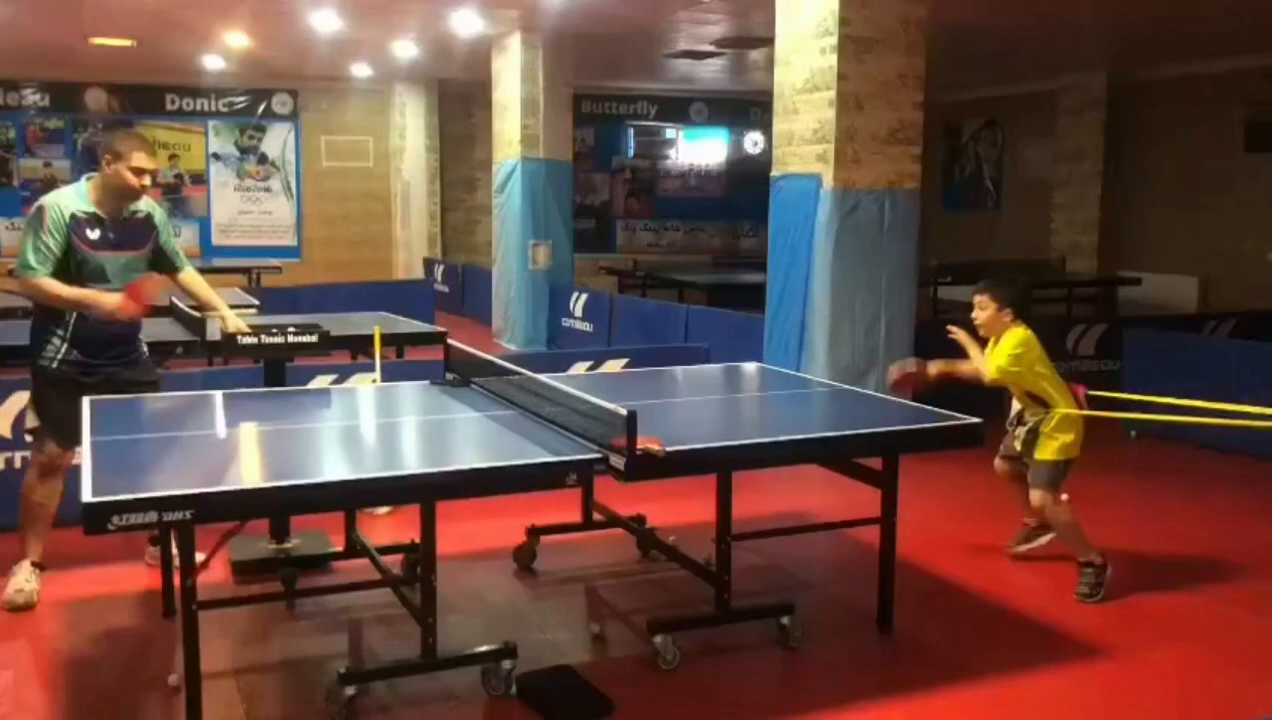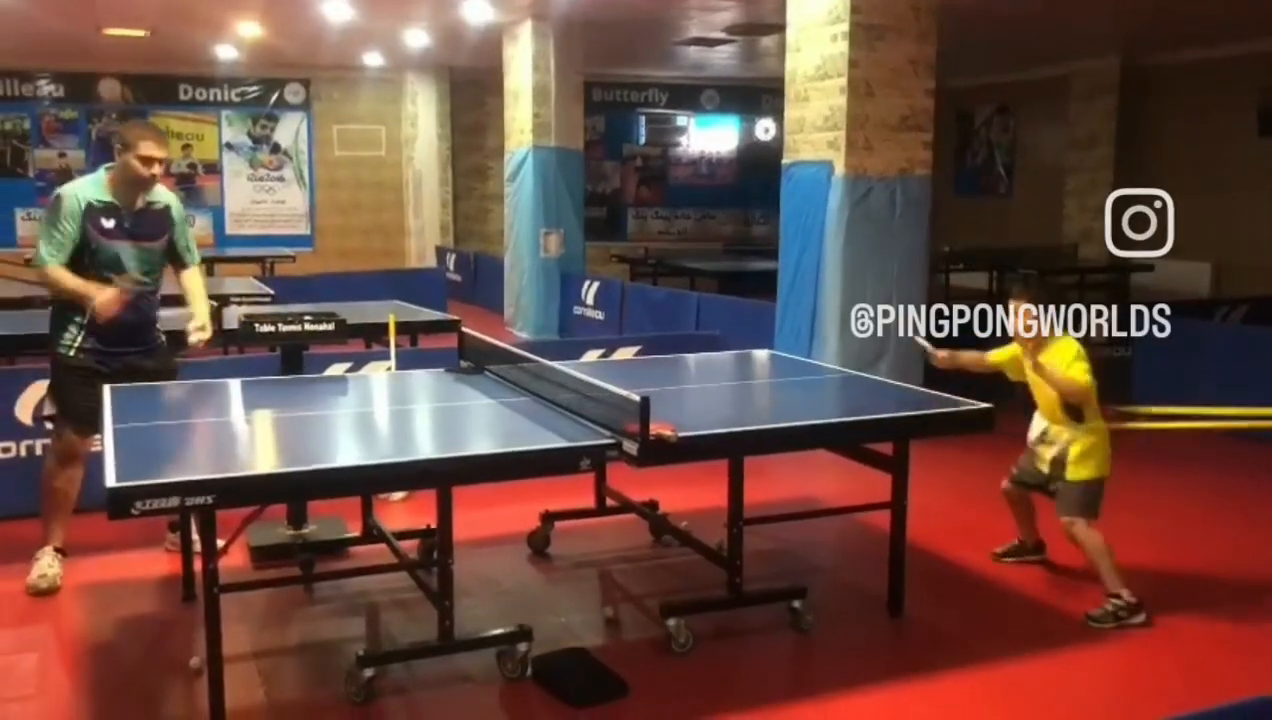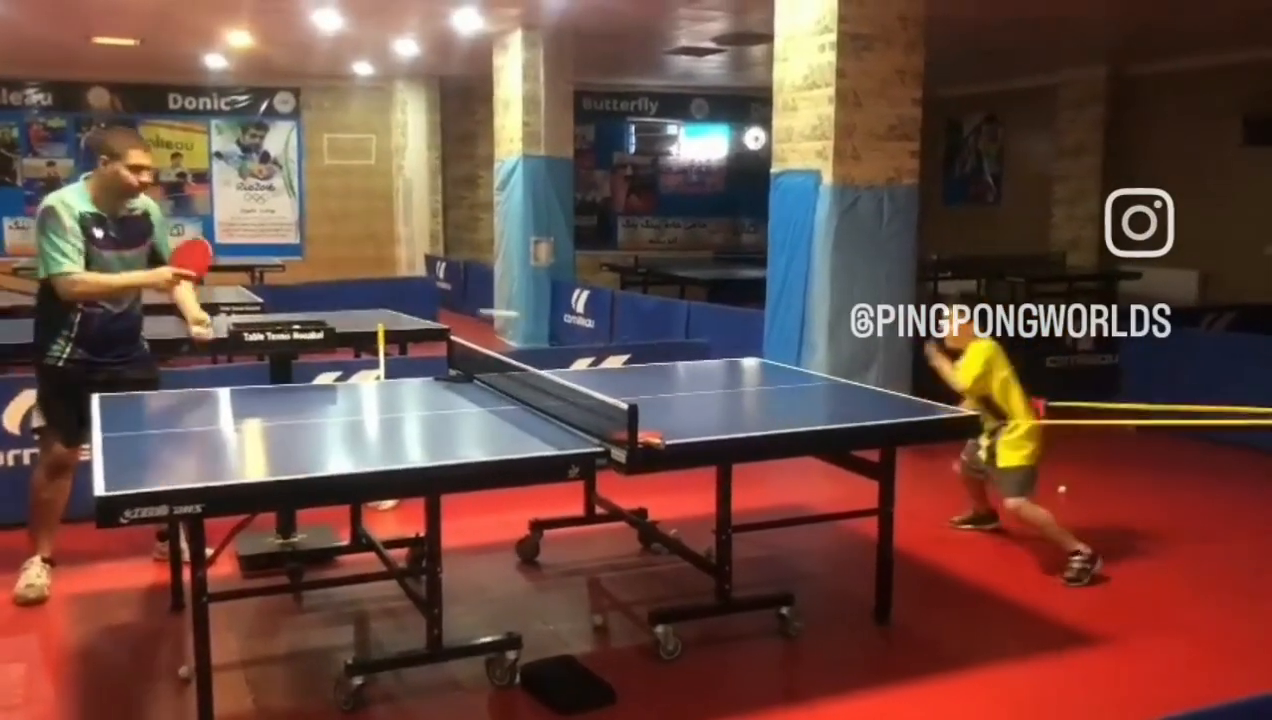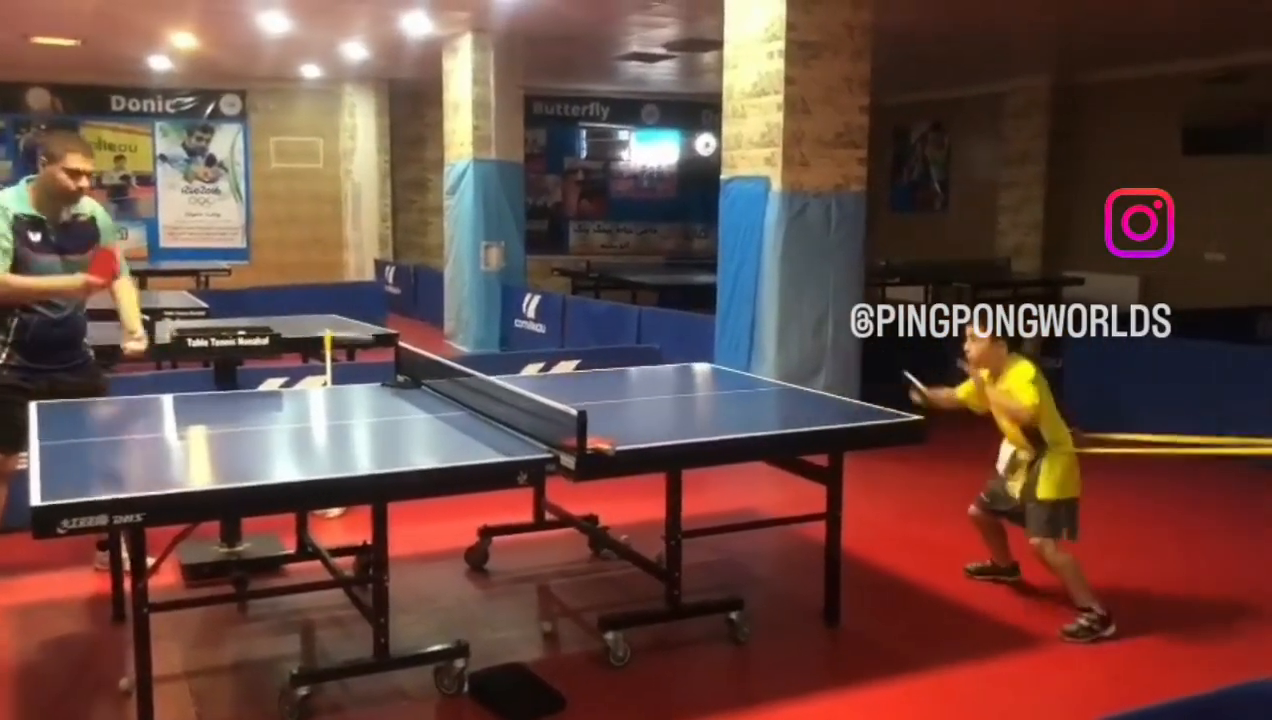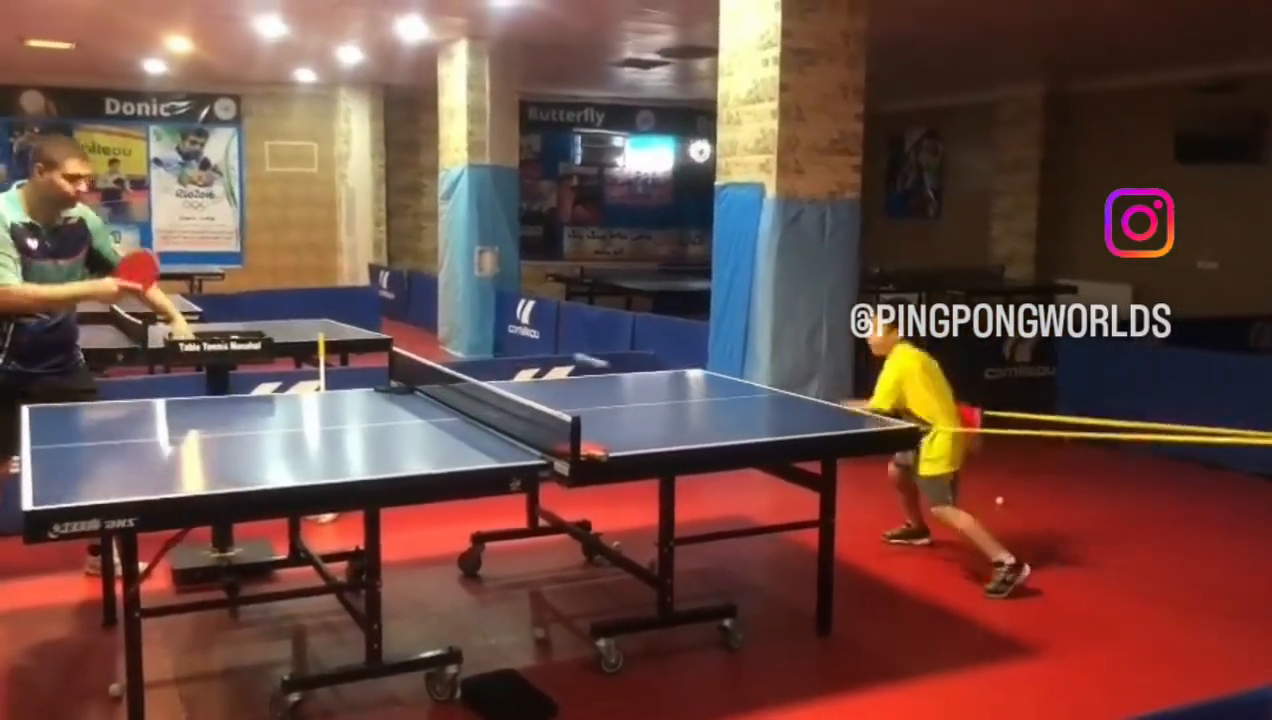
dt=1s
person 1, frame 1
left shoulder: (150, 214)
right shoulder: (57, 209)
left elbow: (180, 268)
left wrist: (223, 310)
right wrist: (97, 299)
left hip: (126, 354)
right hip: (65, 357)
right knee: (51, 456)
left ankle: (162, 541)
person 1, frame 2
left shoulder: (168, 205)
right shoulder: (74, 198)
left elbow: (187, 264)
right elbow: (50, 269)
left wrist: (198, 312)
right wrist: (93, 294)
left hip: (144, 343)
right hip: (84, 346)
right knee: (69, 444)
left ankle: (179, 527)
right ankle: (51, 548)
person 1, frame 3
left shoulder: (145, 210)
right shoulder: (59, 209)
left elbow: (168, 267)
right elbow: (68, 284)
left wrist: (190, 309)
right wrist: (146, 279)
left hip: (128, 352)
right hip: (69, 356)
right knee: (58, 454)
right ankle: (39, 557)
person 1, frame 4
left shoulder: (93, 216)
left elbow: (116, 274)
left wrist: (132, 321)
right wrist: (65, 285)
left hip: (73, 360)
left ankle: (109, 543)
person 1, frame 5
left shoulder: (82, 220)
left elbow: (123, 271)
left wrist: (174, 316)
right wrist: (90, 289)
left hip: (64, 365)
left ankle: (100, 550)
person 2, frame 1
left shoulder: (1019, 339)
right shoulder: (1002, 339)
left elbow: (991, 373)
right elbow: (981, 369)
left wrist: (969, 343)
right wrist: (944, 366)
left hip: (1055, 424)
right hip: (1030, 417)
left knee: (1042, 501)
right knee: (1004, 466)
left ankle: (1094, 563)
right ankle: (1038, 525)
person 2, frame 2
left shoulder: (1068, 351)
right shoulder: (1021, 351)
left elbow: (1081, 394)
right elbow: (980, 360)
left wrist: (1041, 368)
right wrist: (946, 356)
left hip: (1080, 444)
right hip: (1047, 436)
left knee: (1073, 521)
right knee: (1011, 488)
left ankle: (1124, 600)
right ankle: (1032, 544)
person 2, frame 3
left shoulder: (982, 350)
right shoulder: (977, 351)
left elbow: (964, 386)
left wrist: (939, 361)
left hip: (1013, 437)
right hip: (996, 434)
left knee: (1016, 504)
right knee: (963, 469)
left ankle: (1082, 554)
right ankle: (984, 514)
person 2, frame 4
left shoulder: (1023, 374)
right shoulder: (986, 374)
left elbow: (1025, 415)
right elbow: (957, 397)
left wrist: (986, 390)
right wrist: (928, 396)
left hip: (1049, 463)
right hip: (1017, 460)
left knee: (1042, 543)
right knee: (978, 512)
left ankle: (1096, 615)
right ankle: (1004, 566)
person 2, frame 5
left shoulder: (896, 365)
right shoulder: (920, 357)
left elbow: (879, 407)
right elbow: (942, 396)
left hip: (936, 441)
right hip: (929, 434)
left knee: (943, 509)
right knee: (897, 472)
left ankle: (1008, 564)
right ankle: (915, 529)
